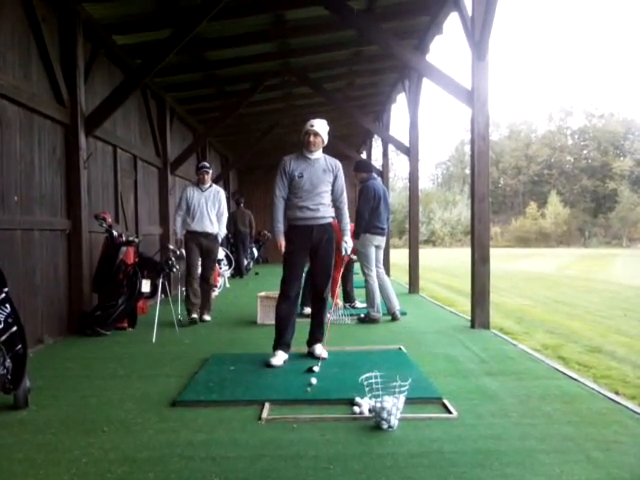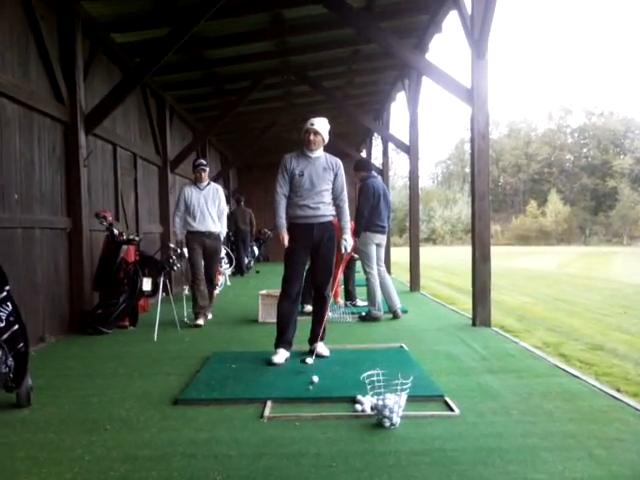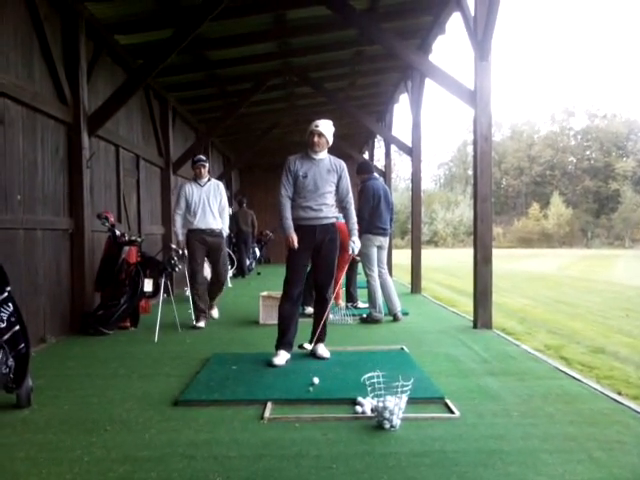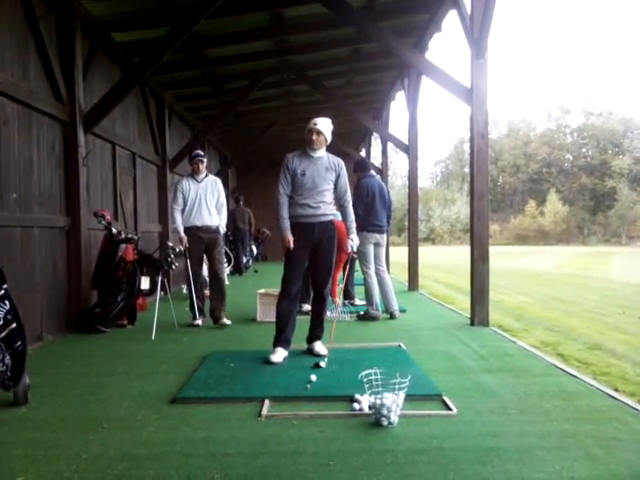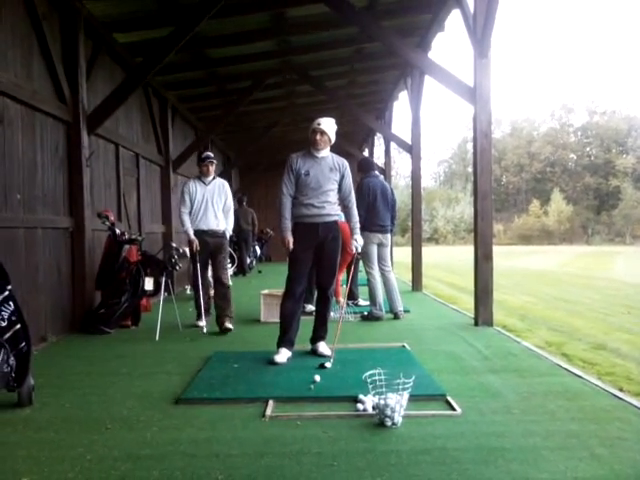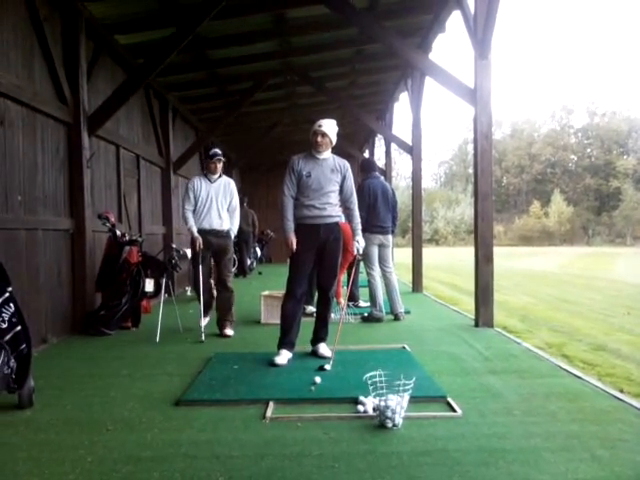
dt=0.2s
person 1, frame 1
left shoulder: (334, 165)
right shoulder: (289, 163)
left elbow: (340, 201)
right elbow: (279, 198)
left wrist: (346, 233)
right wrist: (279, 232)
left hip: (324, 231)
right hip: (297, 230)
left knee: (321, 289)
right knee: (290, 289)
left ankle: (316, 342)
right ankle: (281, 347)
person 1, frame 2
left shoulder: (334, 164)
right shoulder: (290, 161)
left elbow: (341, 200)
right elbow: (281, 195)
left wrist: (346, 232)
right wrist: (281, 227)
left hip: (325, 229)
right hip: (298, 229)
left knee: (322, 287)
right knee: (291, 287)
left ankle: (317, 340)
right ankle: (283, 345)
person 1, frame 3
left shoulder: (338, 166)
right shoulder: (293, 163)
left elbow: (346, 201)
right elbow: (285, 197)
left wrist: (353, 233)
right wrist: (289, 230)
left hip: (328, 231)
right hip: (301, 230)
left knee: (324, 289)
right knee: (293, 289)
left ankle: (318, 341)
right ankle: (284, 346)
person 1, frame 4
left shoulder: (336, 164)
right shoulder: (292, 160)
left elbow: (344, 199)
right elbow: (283, 196)
left wrist: (352, 231)
right wrist: (285, 230)
left hip: (326, 228)
right hip: (299, 228)
left knee: (321, 287)
right knee: (291, 287)
left ankle: (315, 339)
right ankle: (281, 344)
person 1, frame 5
left shoulder: (340, 164)
right shoulder: (296, 161)
left elbow: (348, 199)
right elbow: (286, 196)
left wrist: (356, 231)
right wrist: (286, 230)
left hip: (330, 229)
right hip: (303, 228)
left knee: (326, 287)
right knee: (295, 287)
left ankle: (319, 340)
right ankle: (285, 344)
person 1, frame 6
left shoulder: (342, 166)
right shoulder: (297, 162)
left elbow: (350, 201)
right elbow: (288, 197)
left wrist: (357, 232)
right wrist: (289, 231)
left hip: (331, 230)
right hip: (305, 230)
left knee: (327, 288)
right knee: (296, 288)
left ankle: (319, 341)
right ankle: (286, 346)
person 2, frame 1
left shoulder: (218, 192)
right shoulder: (188, 191)
left elbow: (222, 216)
right elbow: (180, 213)
left wrist: (219, 236)
right wrist: (179, 234)
left hip: (211, 237)
right hip: (192, 236)
left knee: (207, 276)
right knee: (192, 273)
left ankle: (204, 310)
right ankle: (193, 311)
person 2, frame 2
left shoulder: (217, 190)
right shoulder: (186, 190)
left elbow: (223, 214)
right elbow: (178, 214)
left wrist: (221, 235)
right wrist: (179, 235)
left hip: (213, 237)
right hip: (194, 236)
left knee: (211, 275)
right knee: (197, 274)
left ankle: (206, 307)
right ankle: (200, 313)
person 2, frame 3
left shoulder: (218, 186)
right shoulder: (186, 188)
left elbow: (224, 211)
right elbow: (179, 213)
left wrist: (223, 232)
right wrist: (180, 236)
left hip: (216, 234)
right hip: (195, 235)
left knee: (221, 273)
right knee: (197, 276)
left ankle: (210, 301)
right ankle: (201, 315)
person 2, frame 4
left shoulder: (215, 182)
right shoulder: (183, 184)
left elbow: (222, 207)
right elbow: (177, 209)
left wrist: (220, 229)
right wrist: (181, 233)
left hip: (213, 231)
right hip: (192, 232)
left knee: (217, 272)
right knee: (195, 274)
left ankle: (219, 314)
right ankle: (198, 314)
person 2, frame 5
left shoulder: (223, 185)
right shoulder: (190, 185)
left elbow: (229, 211)
right elbow: (184, 212)
left wrist: (227, 233)
right wrist: (190, 235)
left hip: (219, 235)
right hip: (198, 236)
left knee: (221, 277)
right knee: (199, 278)
left ankle: (225, 319)
right ankle: (202, 315)
person 2, frame 6
left shoulder: (229, 184)
right shoulder: (195, 182)
left elbow: (235, 211)
right elbow: (187, 209)
left wrist: (231, 234)
right wrist: (194, 233)
left hip: (223, 236)
right hip: (201, 235)
left knee: (225, 280)
right knee: (200, 279)
left ankle: (226, 323)
right ankle: (206, 310)
person 3, frame 1
left shoulder: (367, 186)
right shoulder: (381, 186)
left elbow: (362, 214)
right elbow: (386, 212)
left wrist: (356, 236)
left hip: (368, 235)
right hip: (381, 235)
left knee: (370, 274)
right knee: (380, 272)
left ankle: (374, 313)
right ankle: (394, 309)
person 3, frame 2
left shoulder: (367, 185)
right shoulder: (381, 184)
left elbow: (362, 212)
right elbow: (387, 210)
left wrist: (357, 234)
left hip: (368, 233)
right hip: (381, 233)
left knee: (371, 272)
right knee: (381, 270)
left ankle: (375, 311)
right ankle: (396, 307)
person 3, frame 3
left shoulder: (367, 186)
right shoulder: (384, 187)
left elbow: (363, 214)
right elbow: (391, 212)
left wrist: (358, 236)
left hip: (370, 235)
right hip: (384, 235)
left knee: (372, 274)
right knee: (383, 272)
left ankle: (376, 314)
right ankle: (396, 310)
person 3, frame 4
left shoulder: (362, 184)
right shoulder: (382, 184)
left elbow: (358, 211)
right elbow: (389, 210)
left hip: (366, 232)
right hip: (381, 232)
left knee: (369, 272)
right knee: (382, 270)
left ankle: (373, 311)
right ankle: (393, 309)
person 3, frame 5
left shoulder: (364, 184)
right shoulder: (386, 185)
left elbow: (360, 211)
right elbow: (394, 210)
left hip: (369, 233)
right hip: (385, 233)
left knee: (372, 272)
right knee: (387, 270)
left ankle: (377, 311)
right ankle: (397, 309)
person 3, frame 6
left shoulder: (365, 186)
right shoulder: (387, 186)
left elbow: (361, 213)
right elbow: (395, 211)
left hip: (370, 234)
right hip: (386, 234)
left knee: (373, 273)
right knee: (389, 271)
left ankle: (377, 312)
right ankle: (398, 310)
